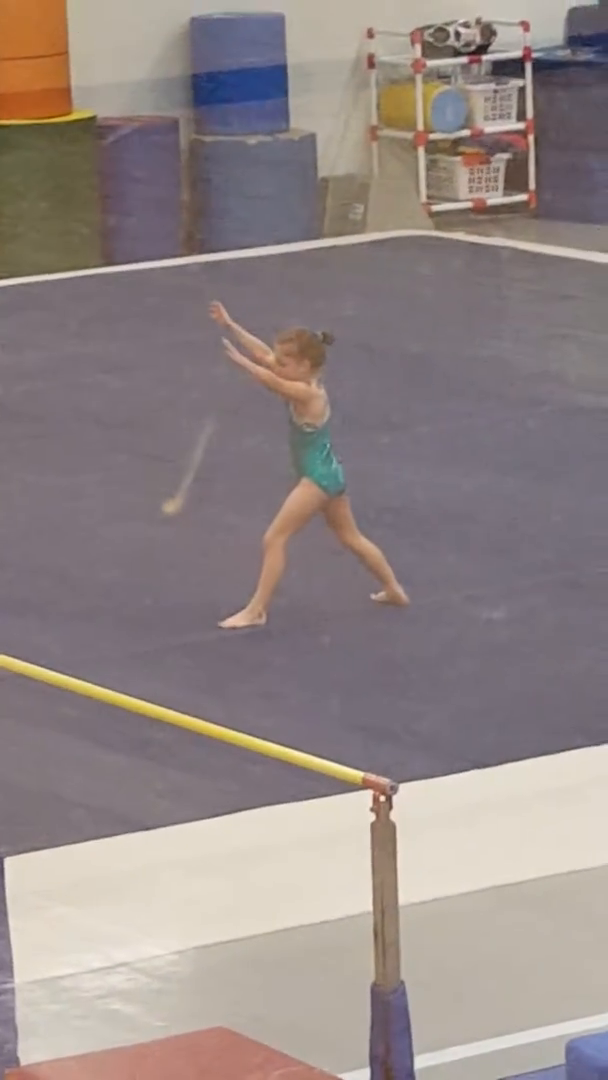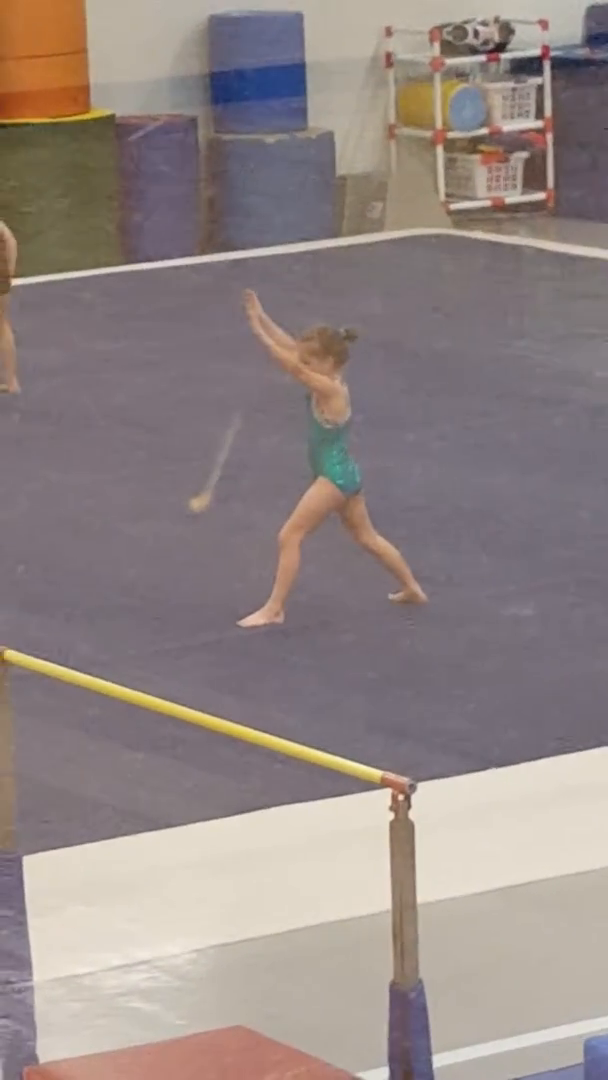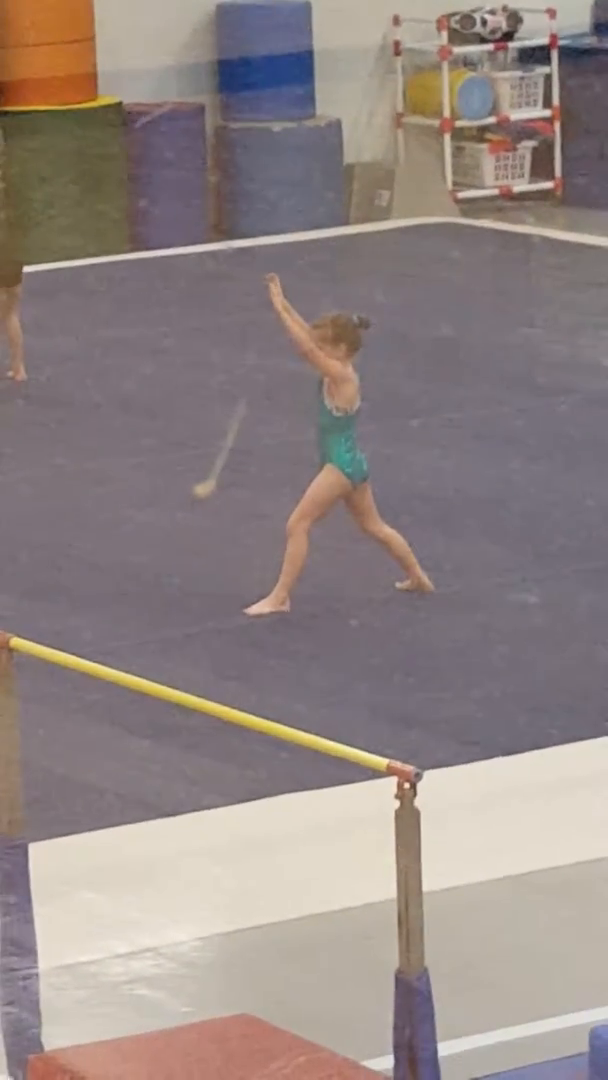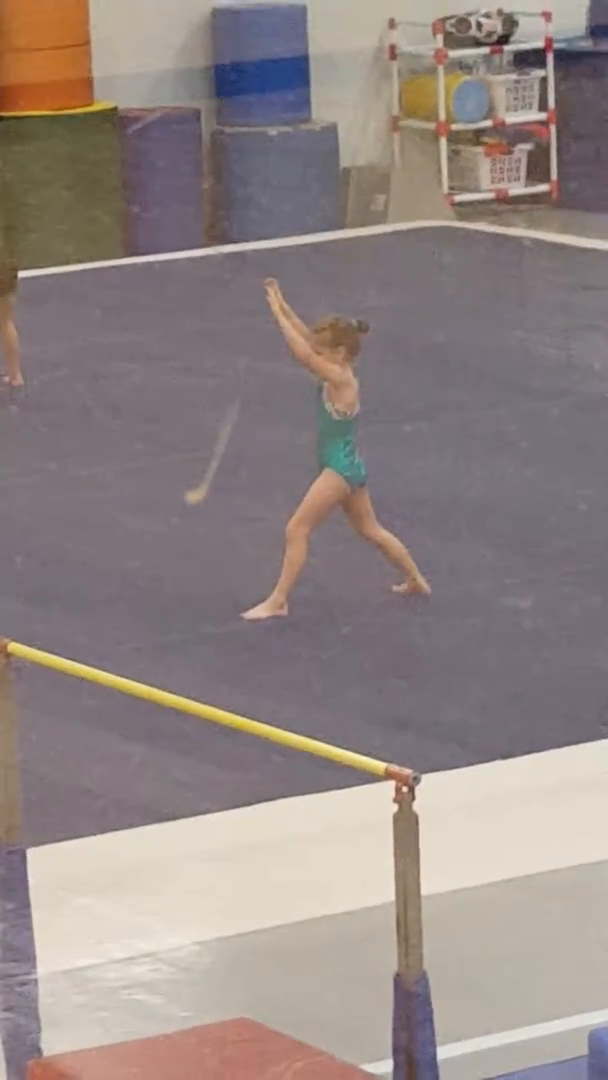
dt=0.5s
person 1, frame 1
left shoulder: (308, 394)
right shoulder: (304, 385)
left elbow: (272, 382)
right elbow: (264, 354)
left wrist: (238, 359)
right wrist: (230, 326)
left hip: (317, 478)
right hip: (327, 474)
left knee: (274, 539)
right knee: (351, 538)
left ankle: (256, 611)
right ankle: (394, 590)
person 1, frame 2
left shoulder: (331, 390)
right shoulder: (327, 382)
left elbow: (294, 367)
right elbow: (292, 349)
left wrist: (261, 335)
right wrist: (261, 317)
left hip: (333, 477)
right hip: (342, 473)
left knee: (289, 537)
right knee: (368, 538)
left ankle: (274, 609)
right ankle: (412, 589)
person 1, frame 3
left shoulder: (342, 376)
right shoulder: (337, 369)
left elbow: (306, 349)
right elbow: (309, 336)
left wrist: (280, 310)
right wrist: (283, 302)
left hip: (340, 465)
right hip: (349, 461)
left knee: (297, 525)
right knee: (374, 526)
left ankle: (279, 598)
right ankle: (419, 578)
person 1, frame 4
left shoulder: (342, 380)
right shoulder: (336, 372)
left elbow: (303, 355)
right elbow: (307, 339)
left wrist: (278, 316)
right wrist: (282, 306)
left hip: (339, 468)
right hip: (347, 466)
left knee: (296, 529)
right knee: (371, 530)
left ankle: (278, 601)
right ankle: (416, 581)
